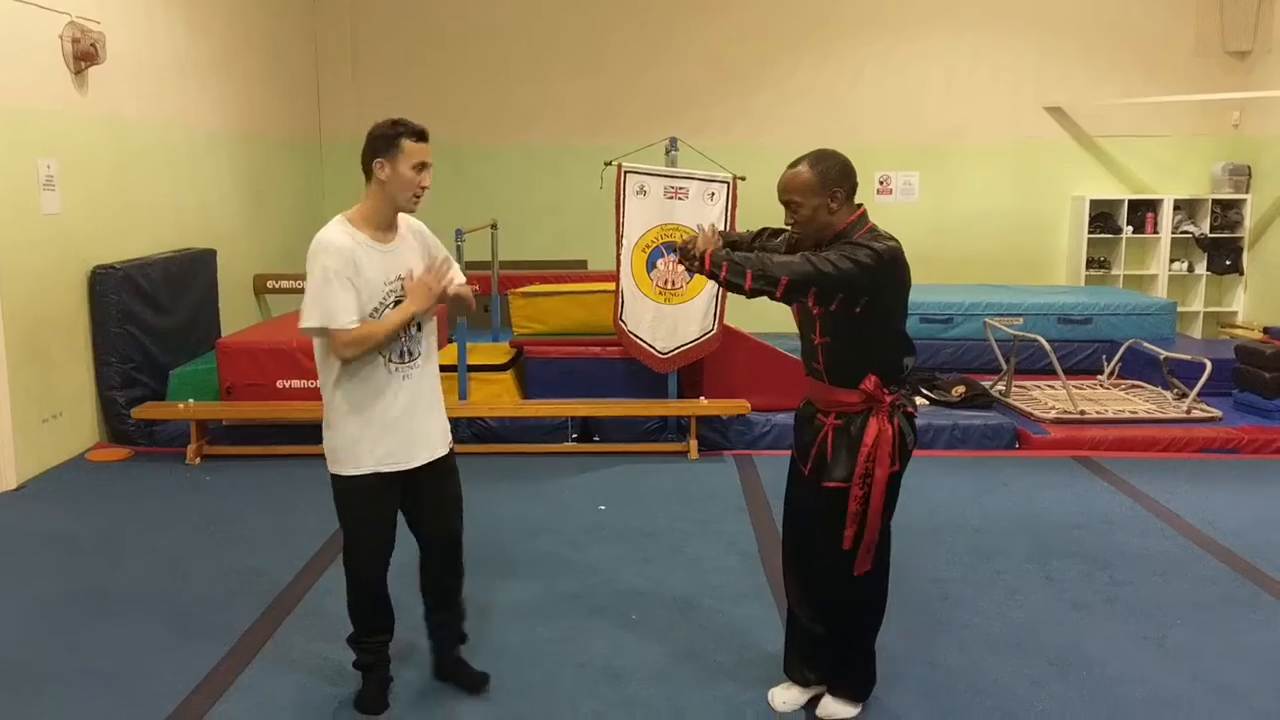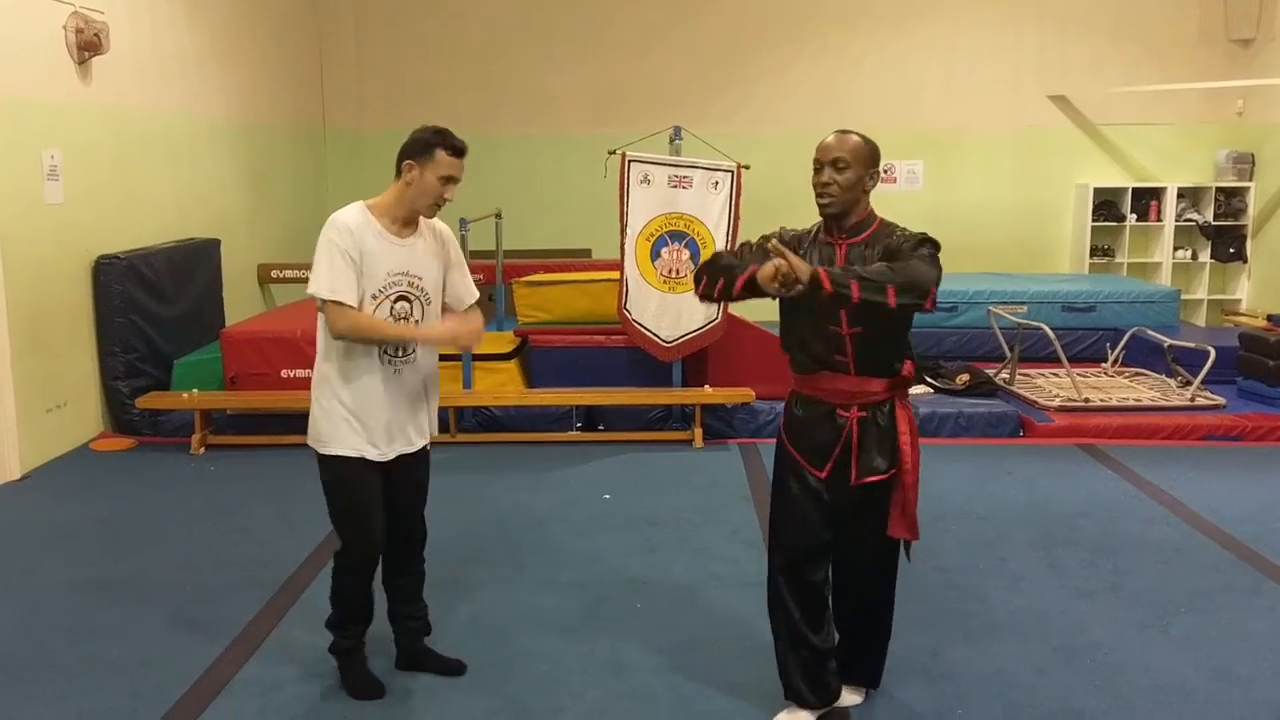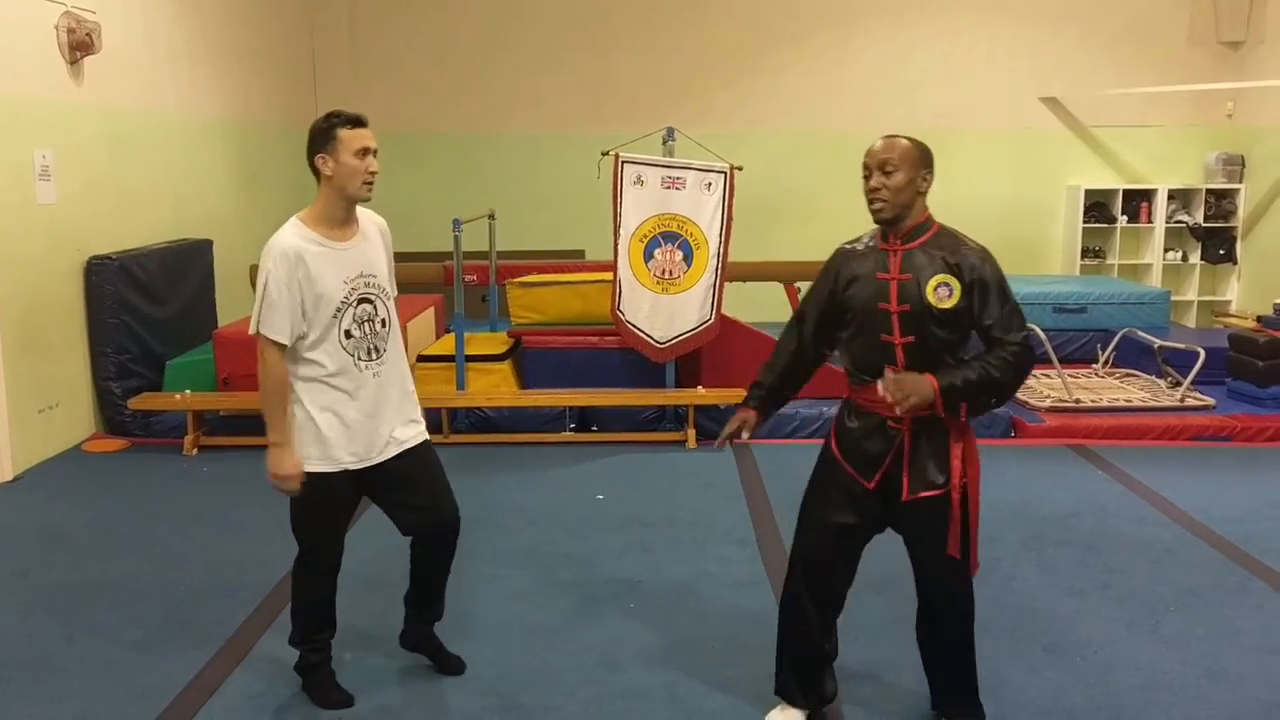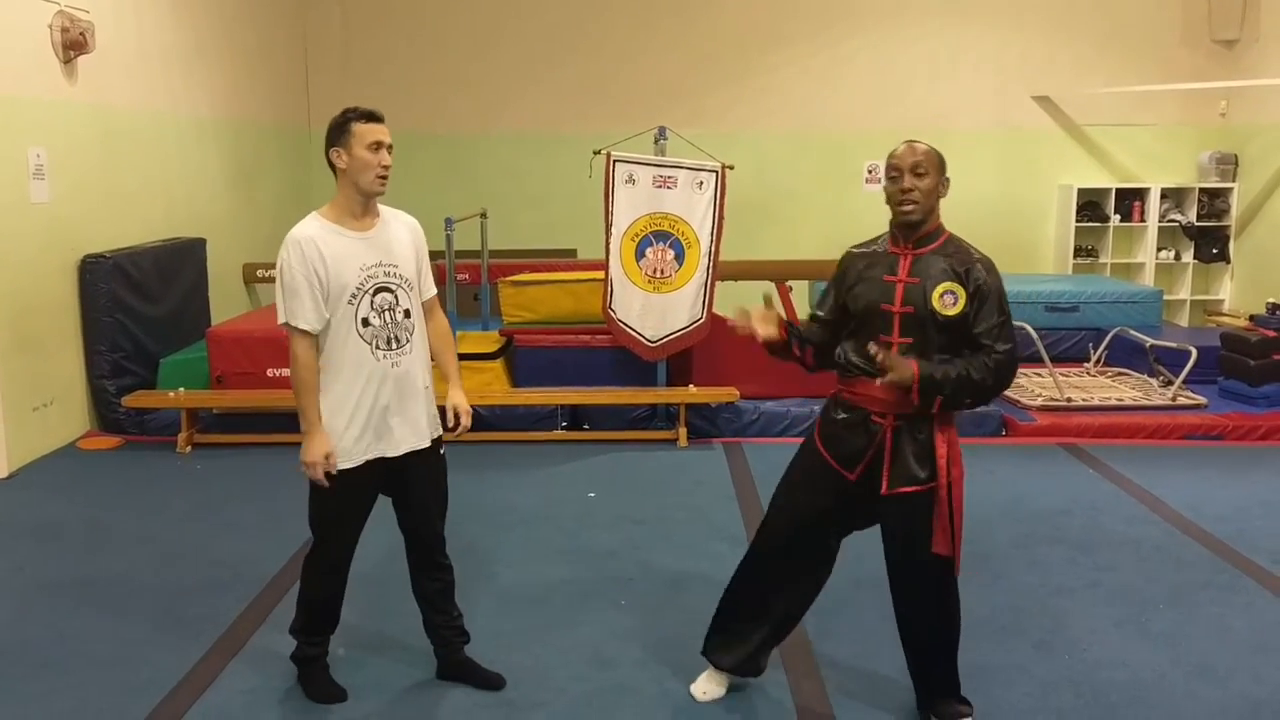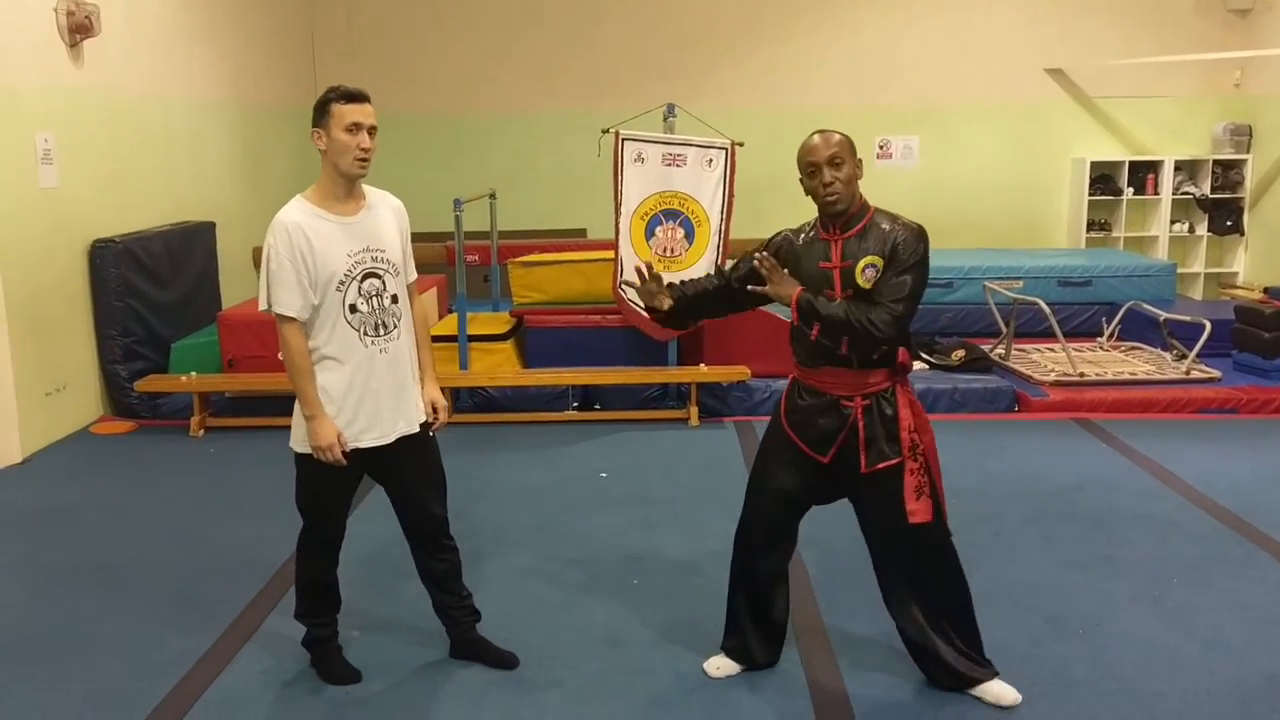
dt=0.7s
person 1, frame 1
left shoulder: (417, 234)
right shoulder: (334, 246)
left elbow: (461, 299)
right elbow: (345, 344)
left wrist: (450, 293)
right wrist: (414, 305)
left hip: (426, 433)
right hip: (361, 443)
left knee: (445, 543)
right knee: (367, 559)
left ankle: (447, 651)
right ankle: (374, 667)
person 1, frame 2
left shoulder: (440, 238)
right shoulder: (347, 229)
left elbow: (467, 314)
right elbow: (343, 320)
left wrist: (466, 330)
right wrist: (428, 332)
left hip: (409, 424)
right hip: (349, 428)
left knee: (408, 539)
right knee: (364, 542)
left ankle: (411, 641)
right ankle: (349, 648)
person 1, frame 3
left shoulder: (376, 229)
right shoulder: (289, 251)
right elbow: (274, 353)
left wrist: (410, 387)
right wrist: (280, 442)
left hip: (397, 426)
right hip: (325, 443)
left knee: (441, 522)
right knee: (320, 559)
left ankle: (419, 627)
right ankle: (314, 664)
person 1, frame 4
left shoulder: (407, 229)
right shoulder: (308, 242)
left elbow: (432, 313)
right elbow: (300, 344)
left wrist: (454, 387)
right wrist: (312, 432)
left hip: (417, 428)
right hip: (347, 437)
left knee: (429, 545)
right knee: (331, 553)
left ankle: (451, 652)
right ankle: (311, 657)
person 1, frame 5
left shoulder: (391, 210)
right shoulder: (293, 226)
right elbow: (291, 331)
left wrist: (428, 379)
right wrist: (316, 416)
left hip: (402, 414)
right hip: (335, 424)
left knee: (431, 527)
right knee: (322, 538)
left ankle: (462, 630)
right ankle: (321, 640)
person 2, frame 1
left shoulder: (876, 256)
right shoulder: (817, 241)
left elbow: (794, 276)
right elbow: (767, 246)
left wrist: (712, 259)
right wrist: (714, 242)
left hip: (870, 430)
right hip: (821, 420)
left knee: (853, 558)
right knee: (804, 551)
right ankle: (809, 669)
person 2, frame 2
left shoulder: (908, 246)
right shoulder: (791, 242)
left elbow: (916, 290)
right elbow: (708, 280)
left wrist: (820, 276)
right wrist: (756, 273)
left hip: (877, 427)
right hip: (809, 422)
left knee: (868, 563)
right knee: (795, 560)
person 2, frame 3
left shoulder: (967, 260)
right shoulder: (849, 260)
left elbow: (1014, 350)
right elbow: (804, 339)
left wrist: (939, 387)
right wrist: (757, 403)
left hip: (934, 443)
right hip: (860, 434)
left knee: (944, 583)
right knee: (816, 562)
person 2, frame 4
left shoulder: (971, 270)
right shoulder: (860, 261)
left elbow: (997, 365)
right elbow: (826, 338)
left wrist: (923, 376)
right wrist: (780, 331)
left hip: (918, 441)
right hip: (844, 429)
left knee: (925, 576)
right knee: (785, 542)
right ankle: (729, 657)
person 2, frame 5
left shoulder: (903, 239)
right shoulder: (791, 245)
left elbow: (881, 327)
right elbow: (728, 286)
left wrist: (800, 300)
right wrist: (672, 301)
left hip: (880, 414)
right hip: (809, 410)
left knee: (916, 543)
right knee: (760, 530)
left ankle: (965, 667)
right ankle: (749, 646)
